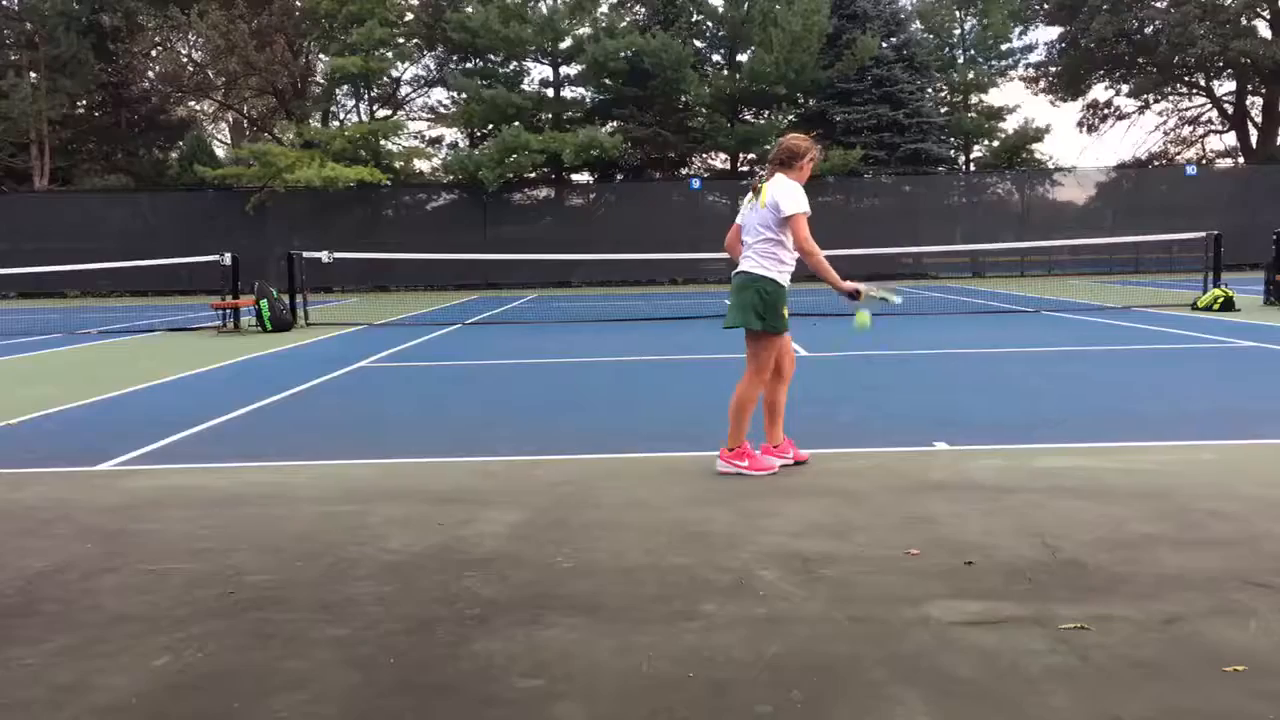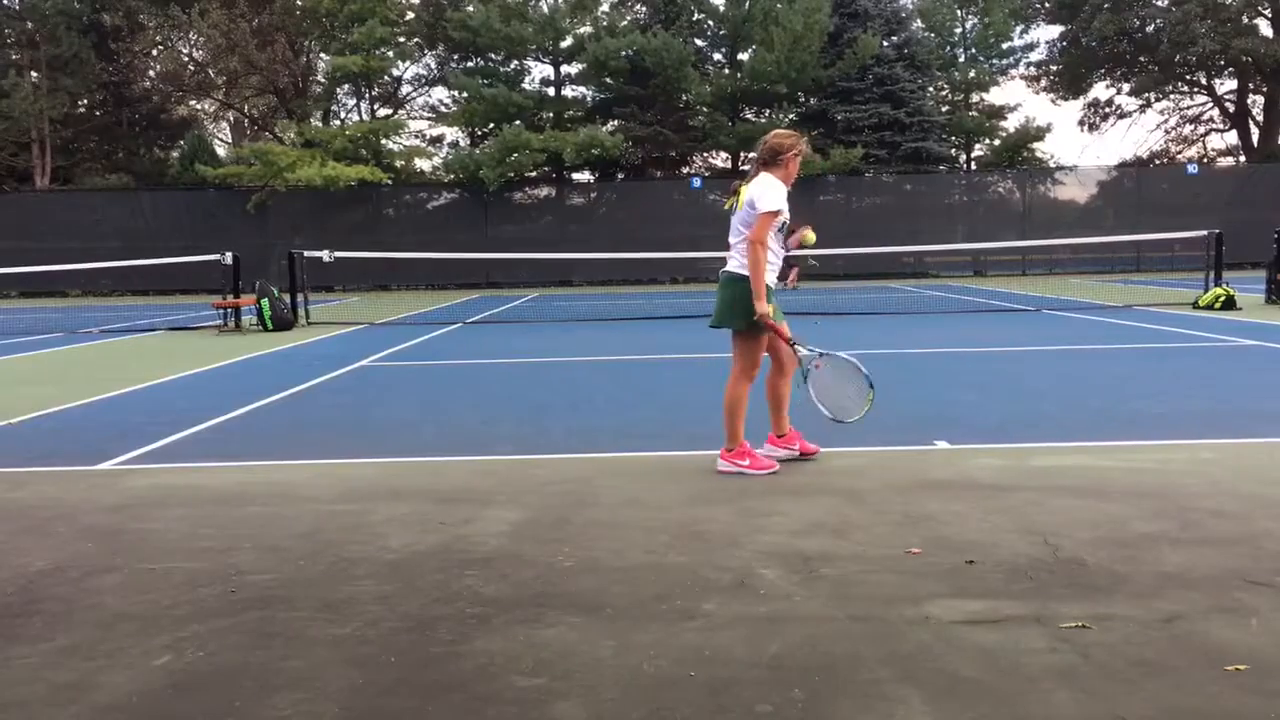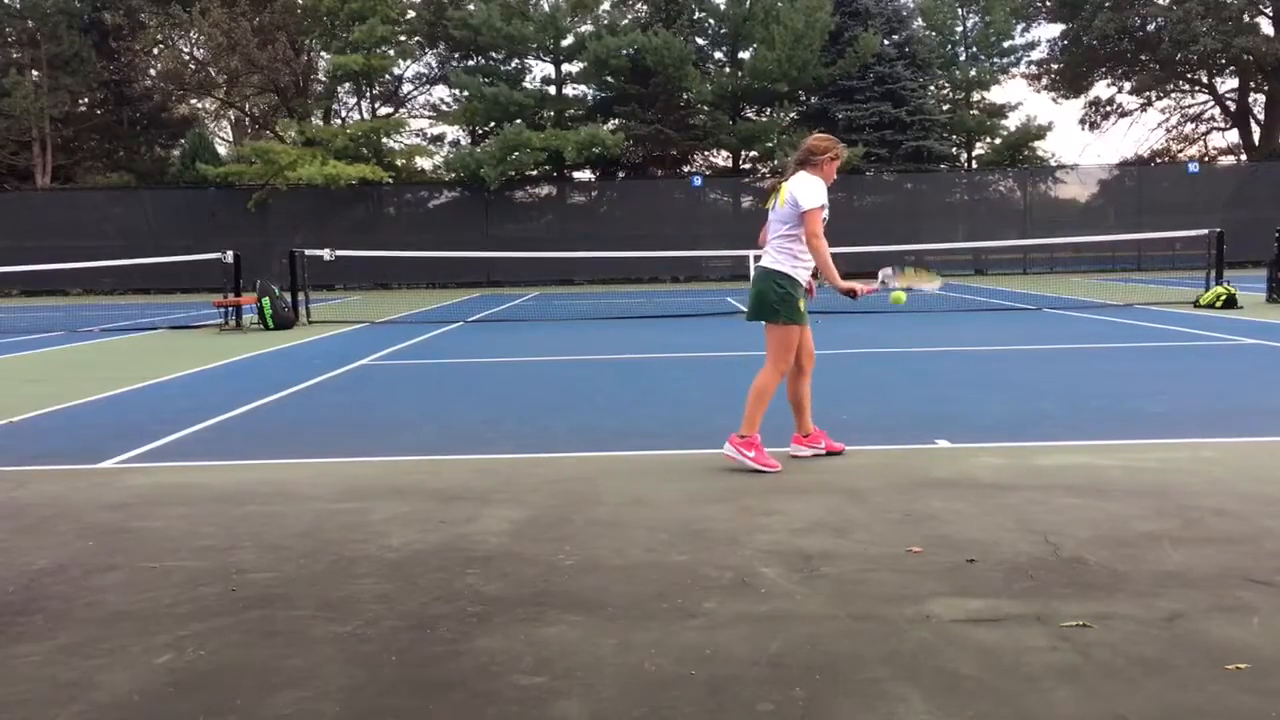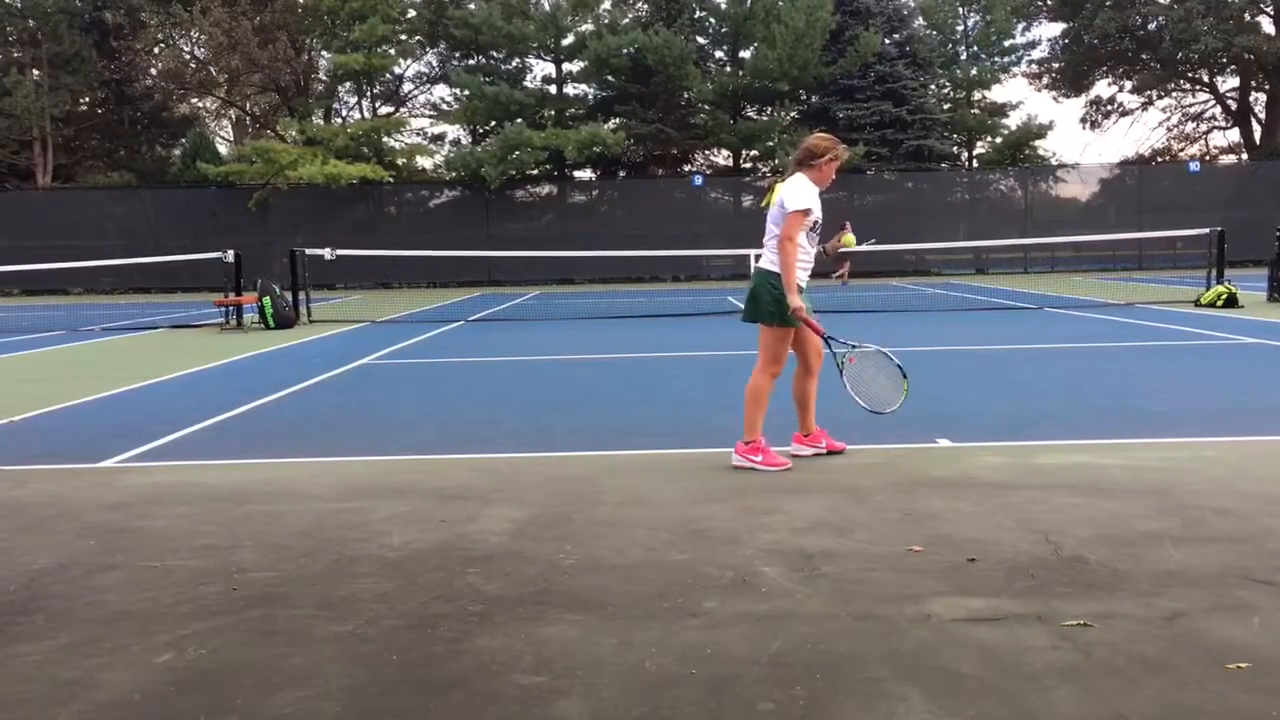
dt=0.5s
person 1, frame 1
left shoulder: (759, 191)
right shoulder: (789, 189)
left elbow: (731, 242)
right elbow: (805, 246)
right wrist: (840, 283)
left hip: (750, 281)
right hip: (765, 286)
left knee: (783, 367)
right knee: (758, 373)
left ankle: (776, 445)
right ankle: (733, 452)
person 1, frame 2
left shoulder: (756, 186)
right shoulder: (771, 187)
right elbow: (755, 243)
left wrist: (785, 243)
right wrist: (761, 298)
left hip: (747, 284)
right hip: (747, 286)
left knee: (785, 359)
right knee: (746, 371)
left ankle: (782, 438)
right ankle: (732, 452)
person 1, frame 3
left shoulder: (789, 187)
right shoulder: (811, 185)
left elbow: (765, 238)
right elbow: (814, 238)
right wrist: (837, 282)
left hip: (779, 279)
right hip: (782, 282)
left knee: (804, 361)
right knee: (777, 365)
left ankle: (806, 436)
right ankle: (744, 439)
person 1, frame 4
left shoulder: (798, 186)
right shoulder: (802, 188)
right elbow: (786, 241)
left wrist: (825, 248)
right wrist: (792, 294)
left hip: (785, 285)
right hip: (778, 284)
left knee: (812, 358)
right knee: (770, 367)
left ankle: (807, 436)
right ankle: (749, 446)
